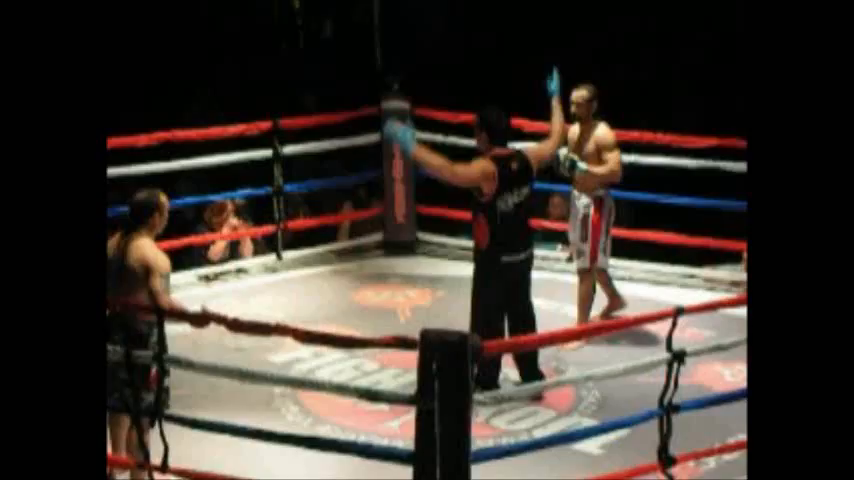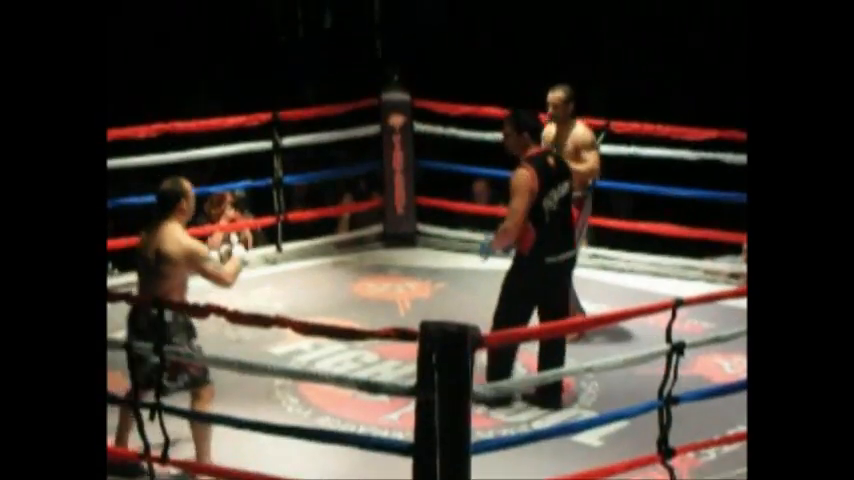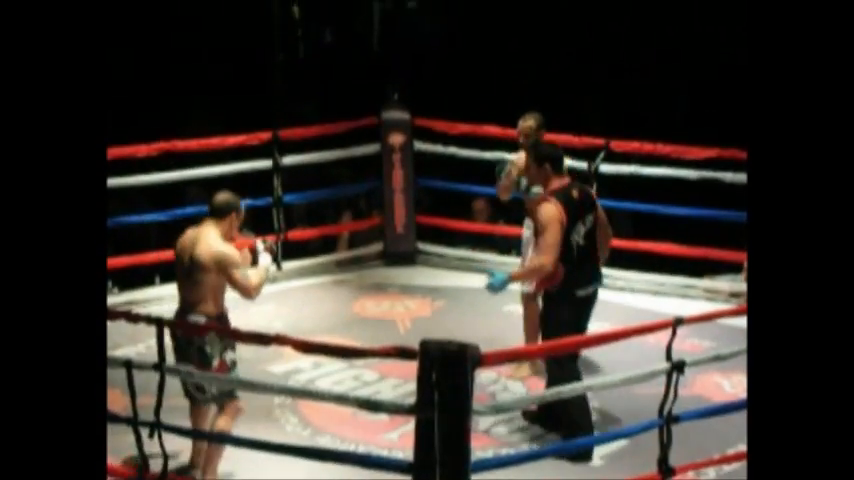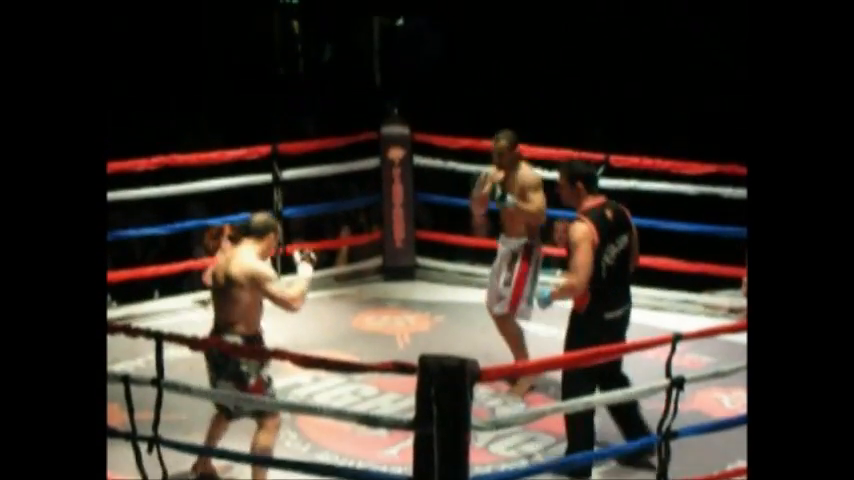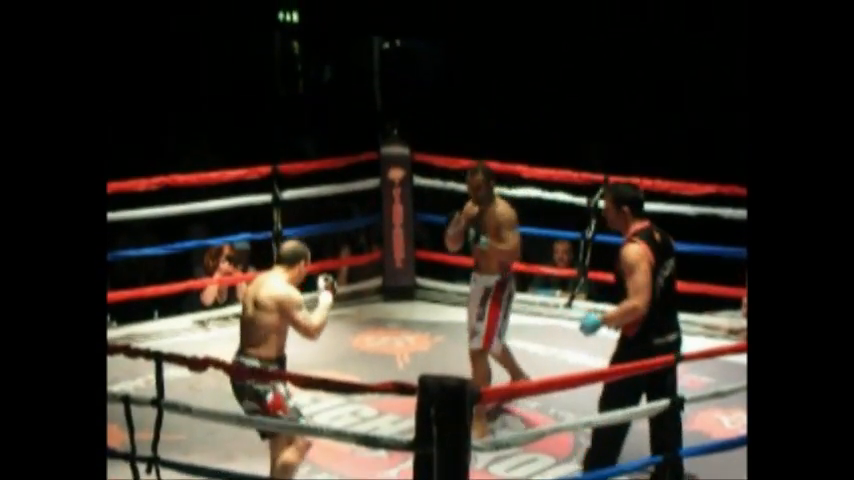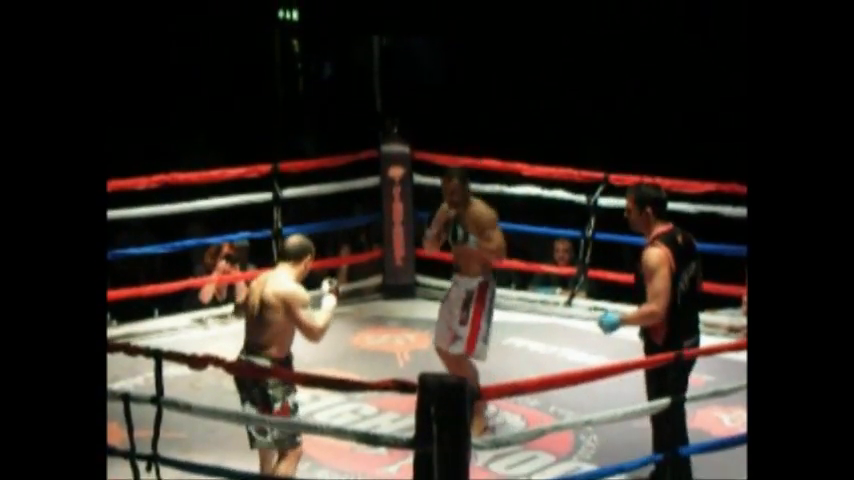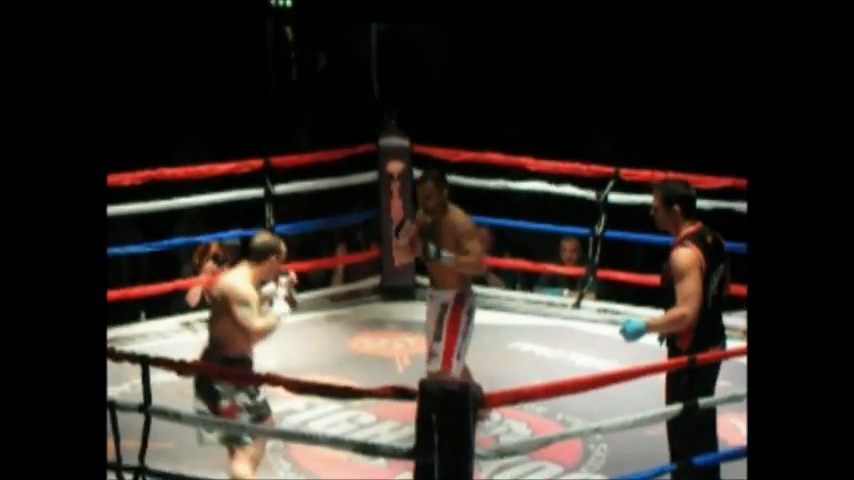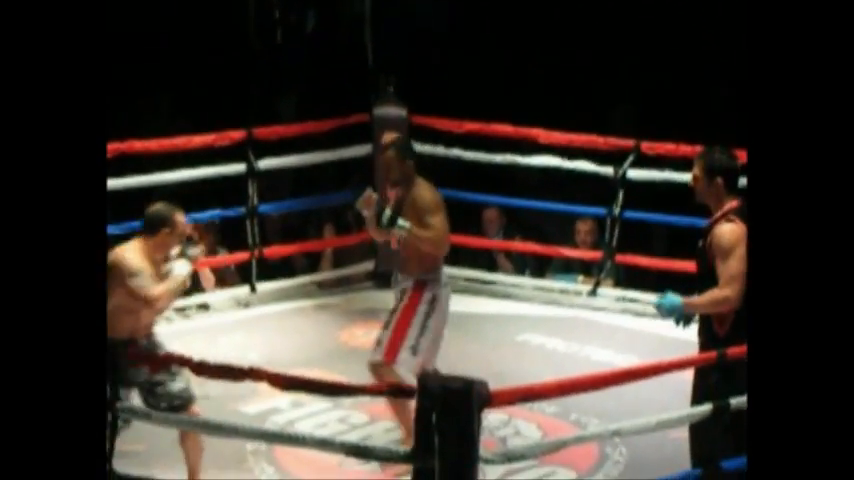
dt=0.4s
person 1, frame 1
left shoulder: (487, 169)
right shoulder: (526, 158)
left elbow: (448, 171)
right elbow: (555, 139)
left wrist: (409, 144)
right wrist: (554, 97)
left hip: (494, 259)
right hip: (523, 254)
left knee: (486, 320)
right knee: (521, 313)
left ankle: (486, 378)
right ankle: (530, 375)
person 1, frame 2
left shoulder: (525, 173)
right shoulder: (560, 163)
left elbow: (512, 225)
left wrist: (492, 244)
left hip: (535, 261)
right hip: (564, 256)
left knee: (505, 323)
right knee: (554, 326)
right ankle: (550, 392)
person 1, frame 3
left shoulder: (549, 207)
right shoulder: (586, 193)
left elbow: (544, 263)
right elbow: (605, 237)
left wrist: (506, 278)
left hip: (563, 295)
right hip: (588, 288)
left knee: (562, 363)
right knee: (565, 356)
left ankle: (578, 440)
right ankle: (549, 414)
person 1, frame 4
left shoulder: (582, 227)
right shoulder: (621, 212)
left elbow: (577, 284)
right elbow: (632, 259)
left wrist: (550, 294)
left hip: (592, 317)
right hip: (620, 311)
left knee: (577, 387)
right knee: (613, 378)
right ankle: (641, 447)
person 1, frame 5
left shoulder: (633, 249)
right shoulder: (661, 238)
left elbow: (637, 305)
left wrist: (600, 320)
left hip: (641, 343)
right hip: (668, 337)
left knee: (613, 410)
right knee: (665, 410)
person 1, frame 6
left shoulder: (655, 252)
right shoulder: (686, 239)
left elbow: (655, 310)
left wrist: (619, 320)
left hip: (666, 346)
right hip: (688, 339)
left knee: (666, 417)
right knee: (670, 412)
person 1, frame 7
left shoulder: (684, 253)
right shoulder: (711, 239)
left elbow: (686, 313)
left wrist: (645, 326)
left hip: (692, 352)
right hip: (712, 345)
left knee: (684, 429)
right knee: (702, 423)
person 1, frame 8
left shoulder: (728, 229)
right shoulder: (736, 217)
left elbow: (729, 295)
left wrist: (682, 304)
right wrist: (695, 305)
left hip: (725, 343)
right hip: (735, 339)
left knee: (708, 428)
right knee: (733, 423)
person 2, frame 1
left shoulder: (604, 134)
right shoulder: (573, 130)
left elbow: (616, 172)
left wrist: (581, 168)
right wrist: (564, 163)
left hip: (596, 202)
right hip: (578, 199)
left knee: (586, 266)
right knee: (585, 258)
left ankle: (582, 327)
right ankle: (614, 299)
person 2, frame 2
left shoulder: (581, 136)
right shoulder: (549, 130)
left elbow: (593, 172)
left wrist: (562, 163)
left hip: (575, 201)
left ankle: (576, 313)
right ankle: (574, 313)
person 2, frame 3
right shoulder: (520, 158)
right elbow: (503, 195)
left wrist: (534, 190)
right wrist: (506, 178)
right hip: (531, 227)
left knee: (529, 293)
right knee: (531, 290)
left ankle: (530, 358)
person 2, frame 4
left shoulder: (528, 178)
right shoulder: (494, 174)
left elbow: (540, 215)
right elbow: (478, 210)
left wrist: (509, 201)
right wrist: (478, 193)
left hip: (525, 248)
right hip: (505, 246)
left knee: (505, 314)
right knee: (497, 310)
left ankle: (525, 373)
right ankle: (522, 363)
person 2, frame 5
left shoulder: (504, 213)
right shoulder: (470, 208)
left elbow: (513, 255)
right elbow: (452, 246)
left wrist: (482, 240)
right wrist: (454, 227)
left hip: (497, 284)
right hip: (478, 280)
left knee: (478, 350)
right knee: (490, 342)
left ankle: (480, 418)
right ankle: (519, 378)
person 2, frame 6
left shoulder: (483, 214)
right shoulder: (446, 211)
left elbow: (500, 253)
right elbow: (429, 249)
left wrist: (470, 241)
right wrist: (433, 228)
left hip: (478, 287)
right hip: (457, 284)
left knee: (459, 355)
right knee: (444, 349)
left ankle: (477, 418)
right ankle: (475, 401)
person 2, frame 7
left shoulder: (459, 223)
right shoulder: (423, 218)
left elbow: (479, 266)
right elbow: (400, 258)
left wrist: (442, 255)
right wrist: (404, 237)
left hip: (456, 300)
right hip: (437, 297)
left knee: (439, 371)
right knee: (450, 363)
person 2, frame 8
left shoulder: (424, 196)
right shoulder: (399, 193)
left elbow: (439, 246)
right elbow: (380, 235)
left wrist: (398, 224)
right wrist: (369, 212)
left hip: (423, 288)
right hip: (411, 283)
left knee: (381, 365)
right knee: (418, 365)
left ankle: (412, 438)
person 3, frame 1
left shoulder: (114, 244)
right shoulder: (153, 256)
right elbow: (166, 304)
left hip: (112, 330)
right hip: (139, 336)
left knee: (121, 402)
right knee: (146, 414)
person 3, frame 2
left shoulder: (148, 235)
right shoulder: (188, 244)
right elbow: (225, 279)
right wrist: (238, 252)
left hip: (141, 317)
right hip: (169, 323)
left knee: (141, 385)
right knee: (203, 391)
left ankle: (122, 445)
right ankle: (202, 466)
person 3, frame 3
left shoulder: (186, 238)
right shoulder: (223, 251)
right elbow: (250, 290)
right wrist: (265, 259)
left hip: (185, 325)
right hip: (208, 331)
left knee: (202, 394)
right knee: (229, 405)
person 3, frame 4
left shoulder: (224, 259)
right shoulder: (257, 268)
right elbow: (293, 302)
right wrist: (305, 268)
right hip: (242, 348)
left knee: (230, 408)
right knee: (269, 421)
person 3, frame 5
left shoulder: (258, 283)
right shoulder: (286, 293)
right elbow: (312, 331)
right wrist: (326, 296)
left hip: (245, 367)
left knee: (278, 431)
right knee: (300, 441)
person 3, frame 6
left shoulder: (262, 280)
right shoulder: (292, 290)
left elbow: (242, 309)
right elbow: (315, 333)
right wrist: (329, 299)
left hip: (250, 365)
left knee: (272, 433)
right knee: (291, 449)
person 3, frame 7
left shoulder: (244, 279)
right shoulder: (236, 286)
right elbow: (254, 332)
left wrist: (275, 289)
right wrist: (282, 307)
left hip: (238, 367)
left knee: (262, 421)
right knee: (244, 452)
person 3, frame 8
left shoulder: (153, 256)
right shoulder: (125, 259)
right elbow: (158, 301)
left wrist: (174, 264)
right wrist: (182, 270)
left hip: (145, 346)
right hip: (116, 352)
left knee: (190, 414)
